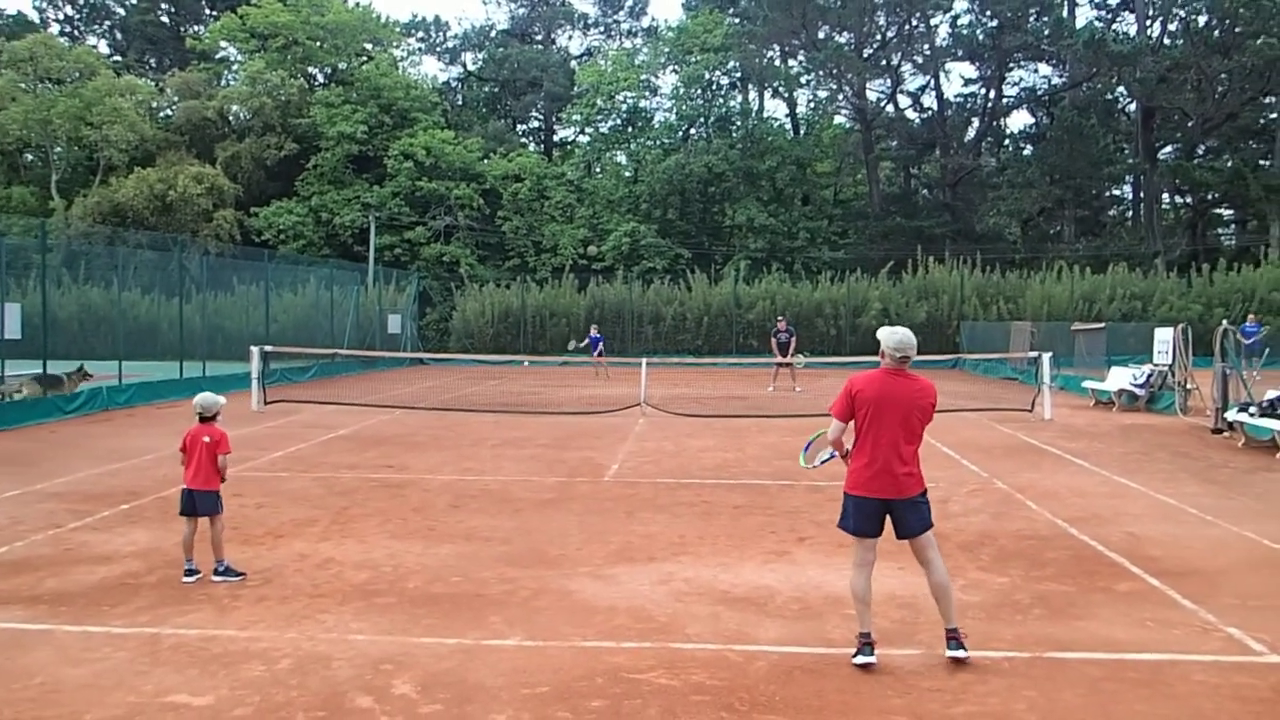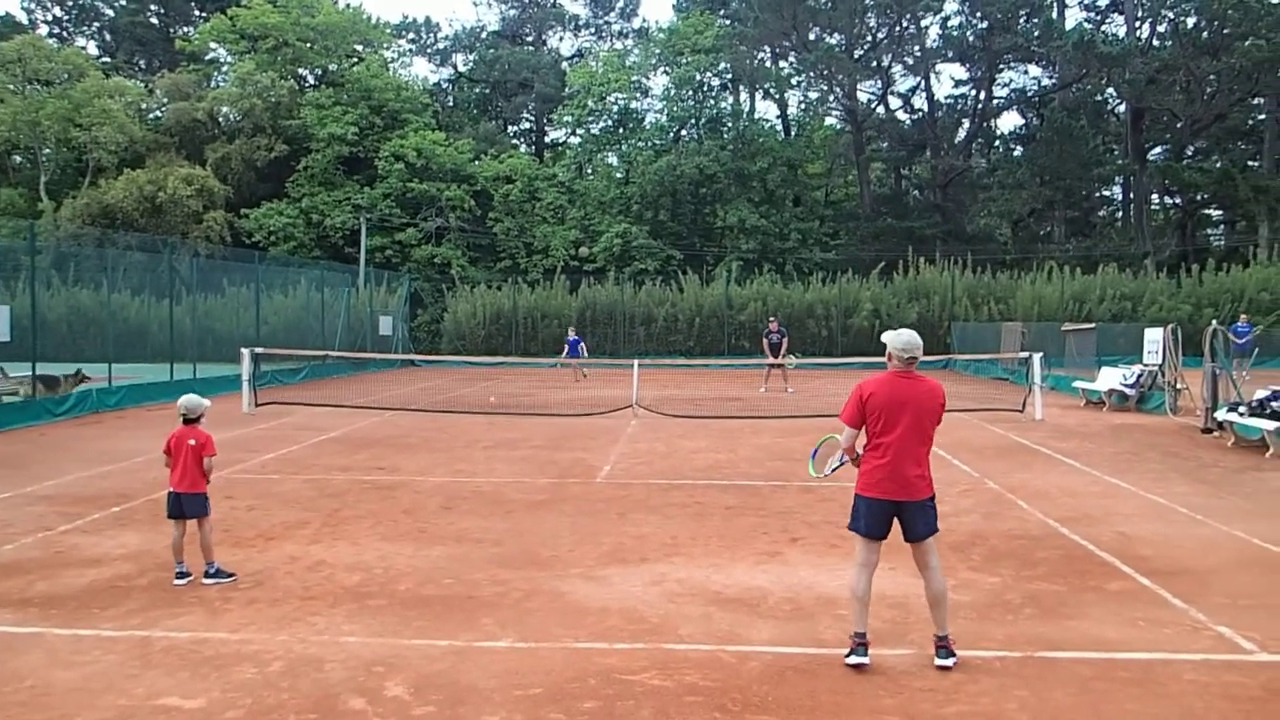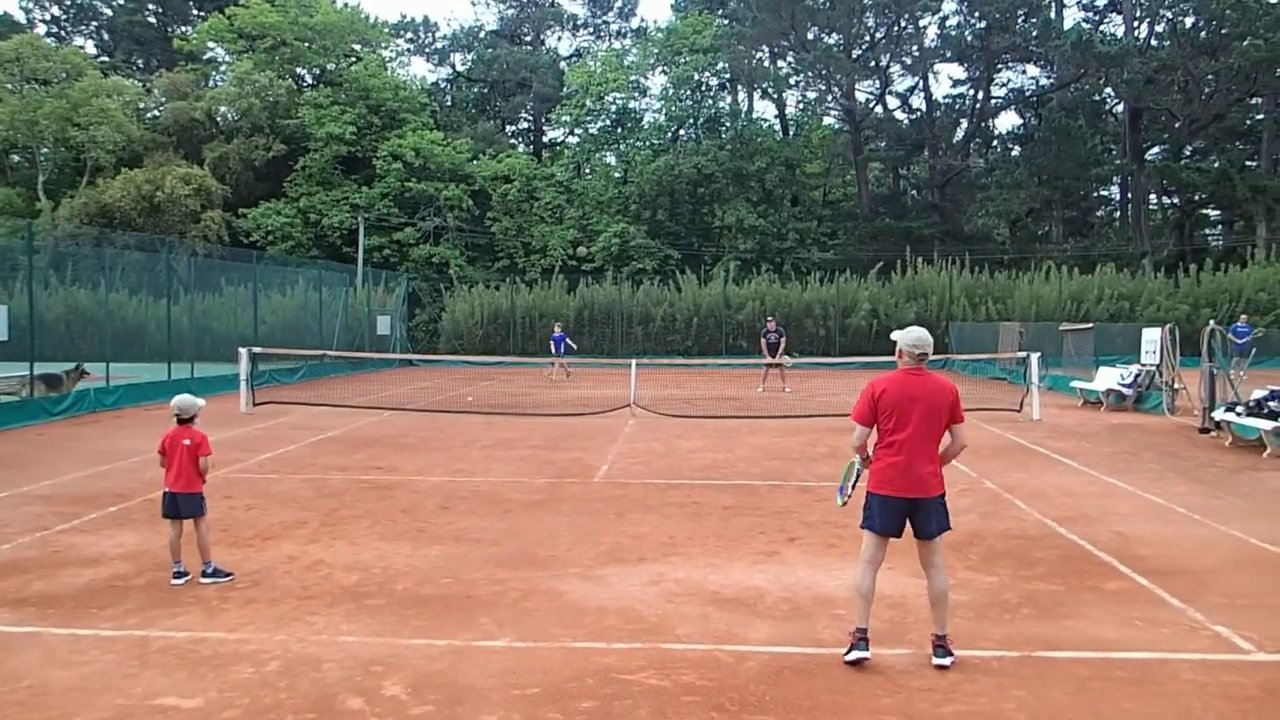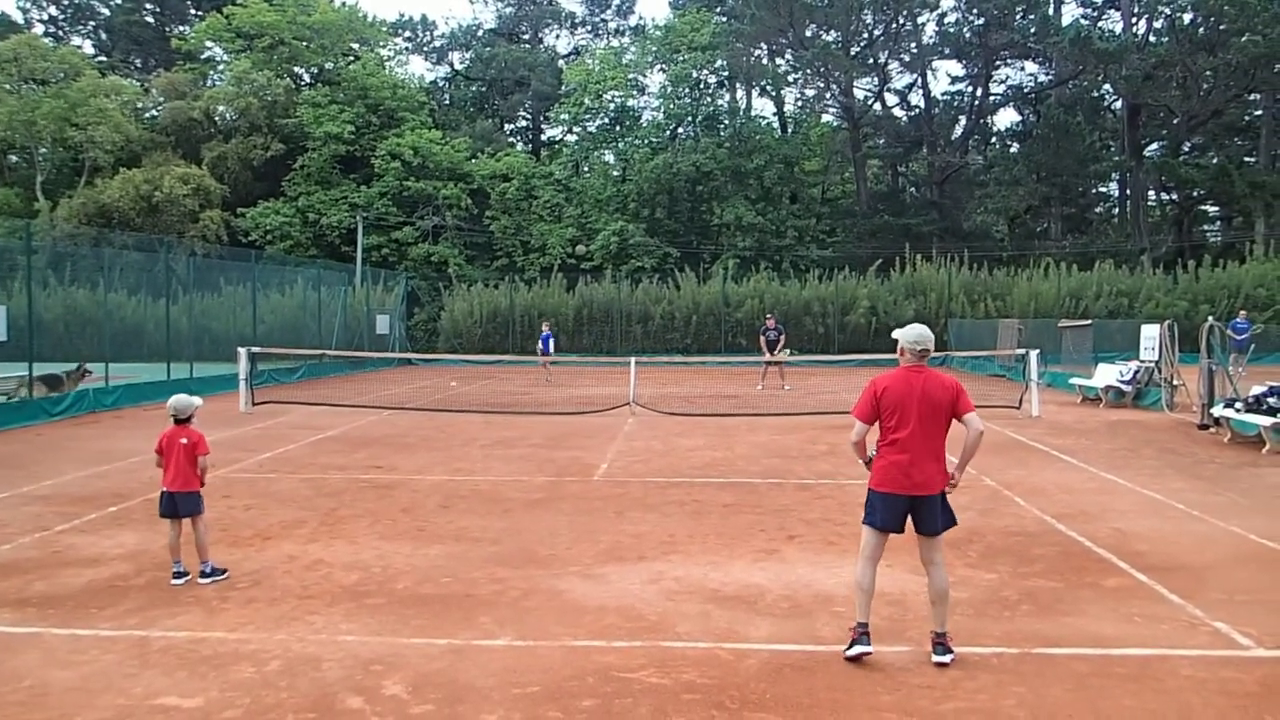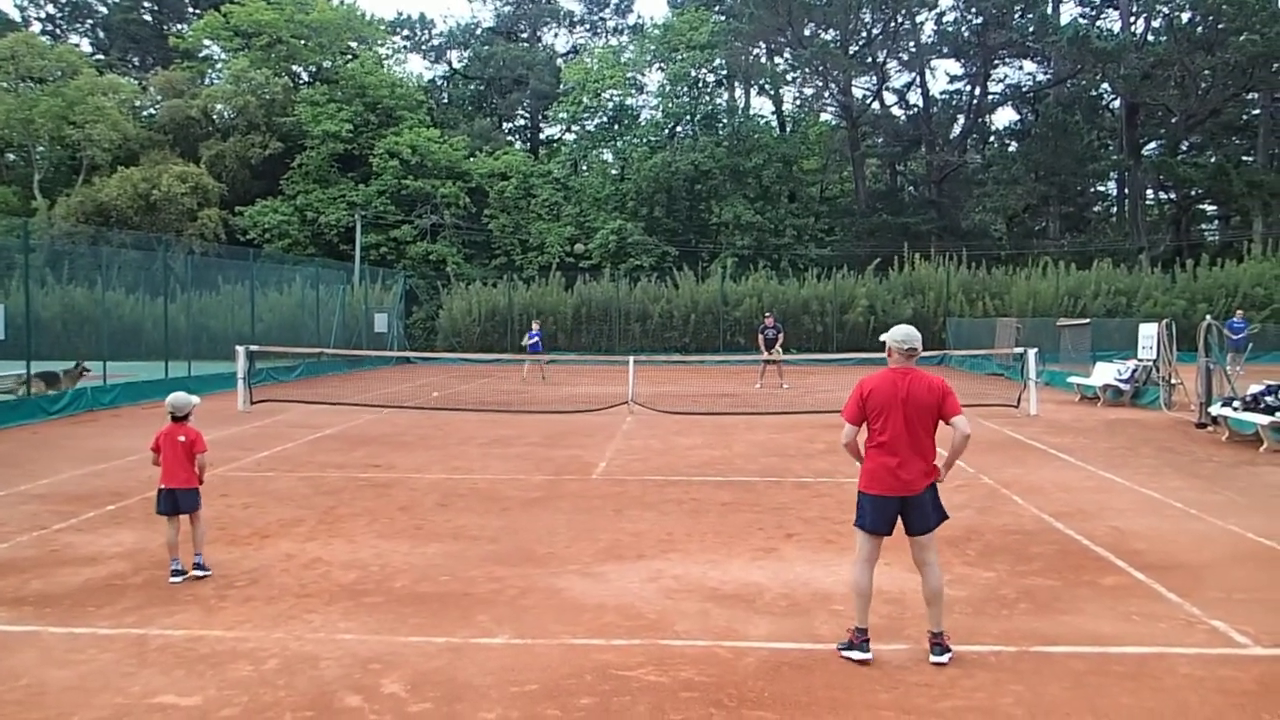
dt=0.2s
person 1, frame 1
left shoulder: (857, 384)
right shoulder: (927, 390)
left elbow: (833, 436)
left wrist: (845, 454)
left hip: (864, 487)
right hip: (908, 487)
left knee: (862, 564)
right knee: (932, 560)
left ankle: (865, 644)
right ankle: (952, 637)
person 1, frame 2
left shoulder: (867, 389)
right shoulder: (936, 391)
left elbow: (847, 443)
left wrist: (858, 459)
left hip: (874, 488)
right hip: (917, 489)
left knee: (864, 565)
right knee: (930, 566)
left ankle: (859, 643)
right ankle: (943, 645)
person 1, frame 3
left shoulder: (879, 387)
right shoulder: (947, 389)
left elbow: (858, 441)
right elbow: (959, 442)
left wrist: (869, 459)
left hip: (885, 486)
right hip: (928, 487)
left knee: (869, 562)
right knee: (934, 565)
left ankle: (860, 639)
right ankle: (941, 644)
person 1, frame 4
left shoulder: (880, 384)
right shoulder: (949, 385)
left elbow: (857, 437)
right elbow: (977, 428)
left wrist: (867, 461)
right wrist: (958, 470)
left hip: (887, 483)
right hip: (931, 485)
left knee: (868, 558)
right knee: (934, 562)
left ankle: (861, 634)
right ankle: (940, 641)
person 1, frame 5
left shoulder: (867, 385)
right shoulder: (937, 386)
left elbow: (847, 439)
right elbow: (963, 431)
right wrist: (945, 467)
left hip: (876, 485)
right hip: (920, 485)
left knee: (864, 562)
right knee: (928, 563)
left ankle: (860, 639)
right ankle: (937, 641)
person 2, frame 1
left shoulder: (190, 432)
right shoulder: (219, 435)
left elbow: (183, 460)
right elbow: (222, 464)
right wrist: (223, 476)
left hip: (190, 486)
right hip: (209, 487)
left knee: (190, 527)
right knee: (216, 526)
left ankle: (189, 568)
right ankle: (220, 568)
person 2, frame 2
left shoulder: (174, 435)
right shoulder: (204, 437)
left elbow: (167, 462)
right elbow: (207, 466)
right wrist: (207, 478)
left hip: (176, 489)
right hip: (196, 490)
left knee: (178, 529)
right knee: (205, 528)
left ankle: (180, 571)
right ankle: (211, 570)
person 2, frame 3
left shoulder: (168, 435)
right shoulder: (199, 437)
left elbow: (162, 463)
right elbow: (203, 466)
right wrist: (203, 477)
left hip: (171, 488)
right hip: (192, 489)
left knee: (175, 529)
right knee: (202, 528)
left ankle: (178, 571)
right ankle: (208, 570)
person 2, frame 4
left shoulder: (165, 435)
right shoulder: (196, 436)
left elbow: (158, 463)
right elbow: (202, 465)
right wrist: (202, 479)
left hip: (170, 488)
right hip: (190, 489)
left knee: (174, 529)
right knee: (200, 527)
left ankle: (178, 570)
right ankle: (206, 569)
person 2, frame 5
left shoulder: (162, 433)
right shoulder: (194, 434)
left elbow: (155, 460)
right elbow: (201, 462)
right wrist: (201, 477)
left hip: (167, 485)
right hip: (188, 485)
left knee: (173, 526)
right knee: (197, 522)
left ankle: (176, 568)
right ankle: (198, 563)
